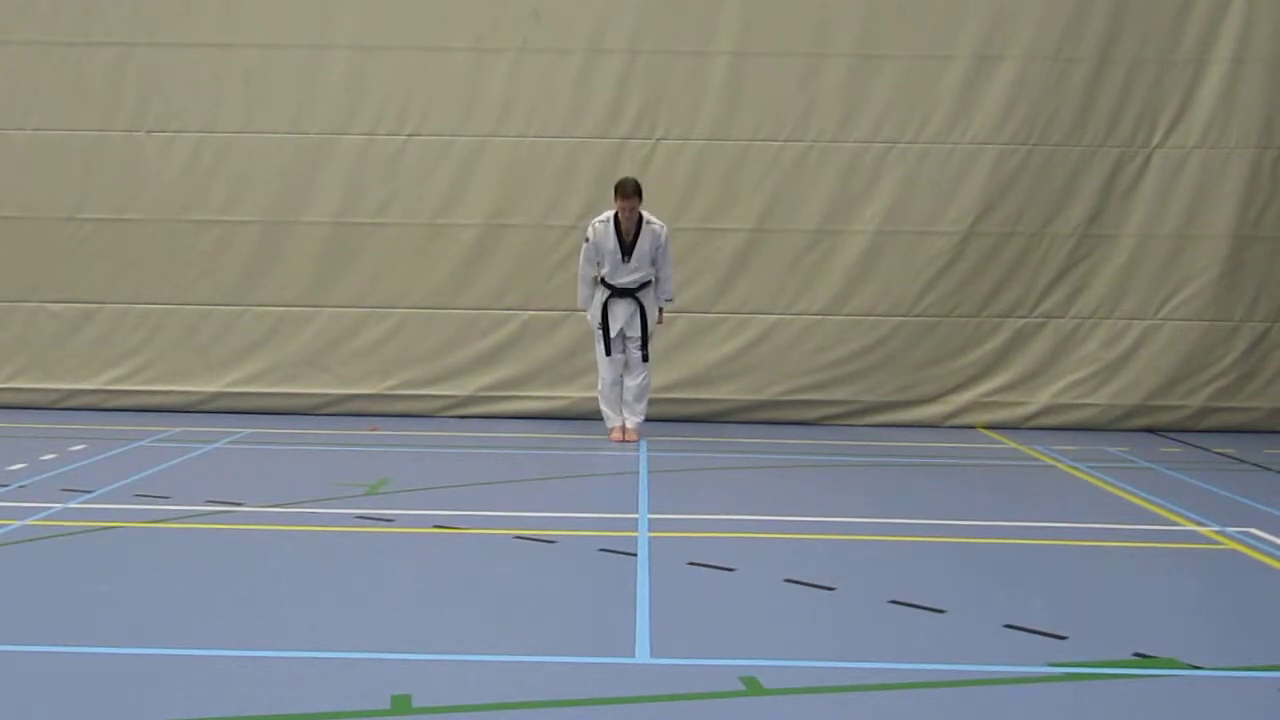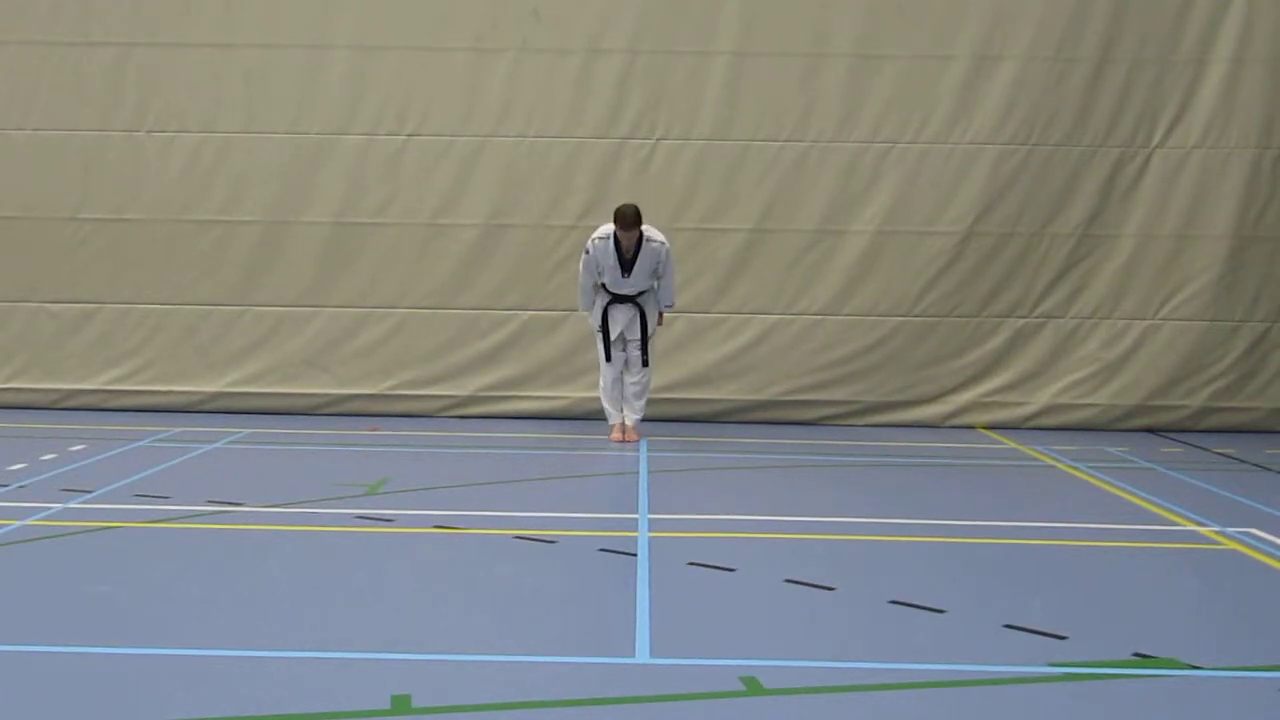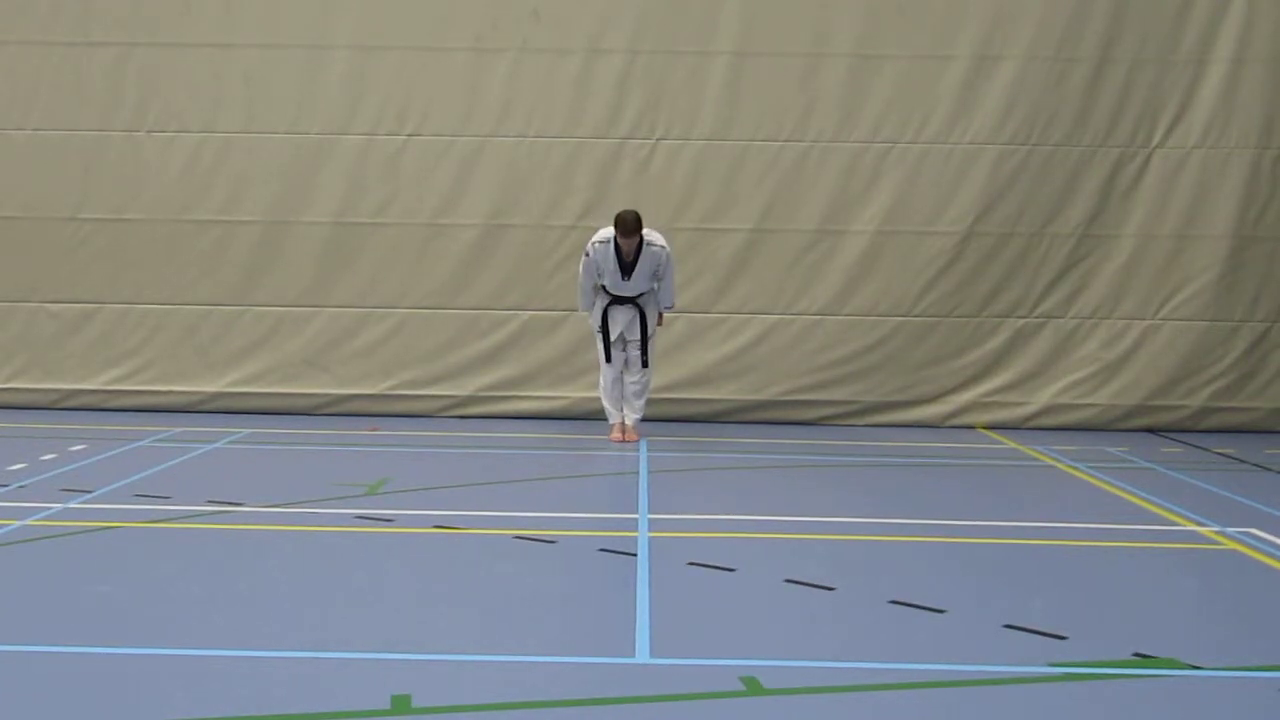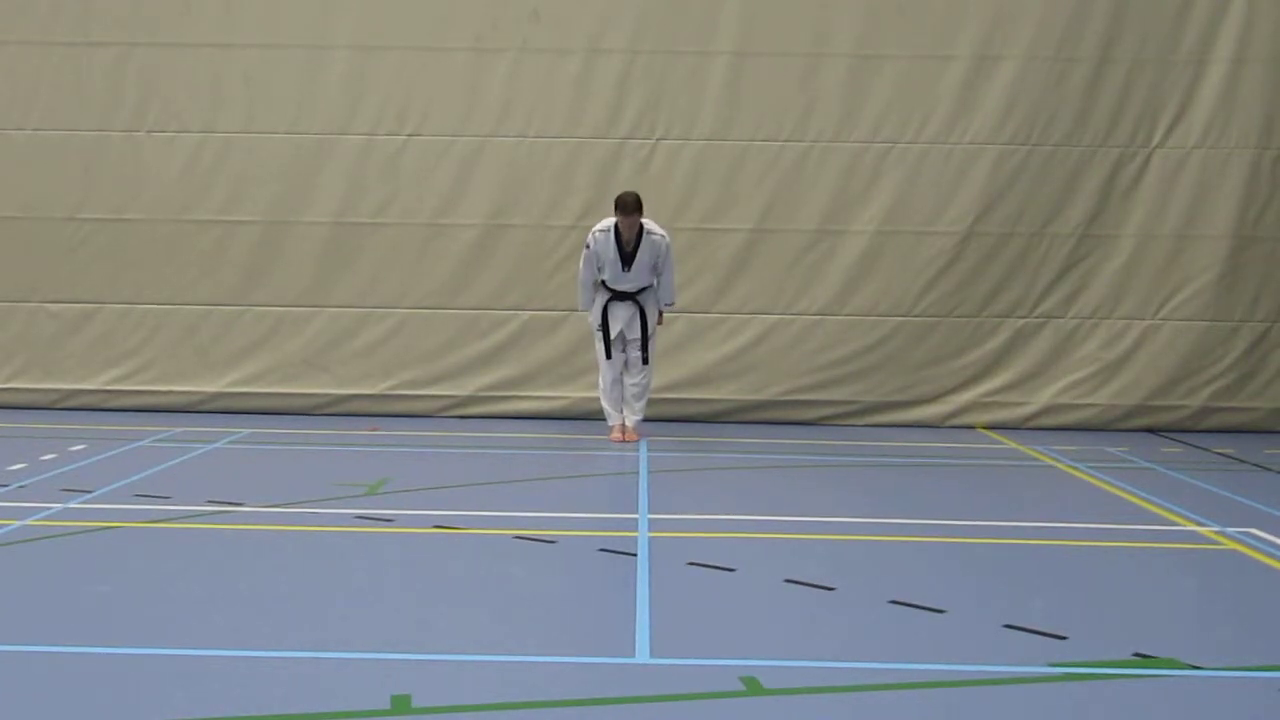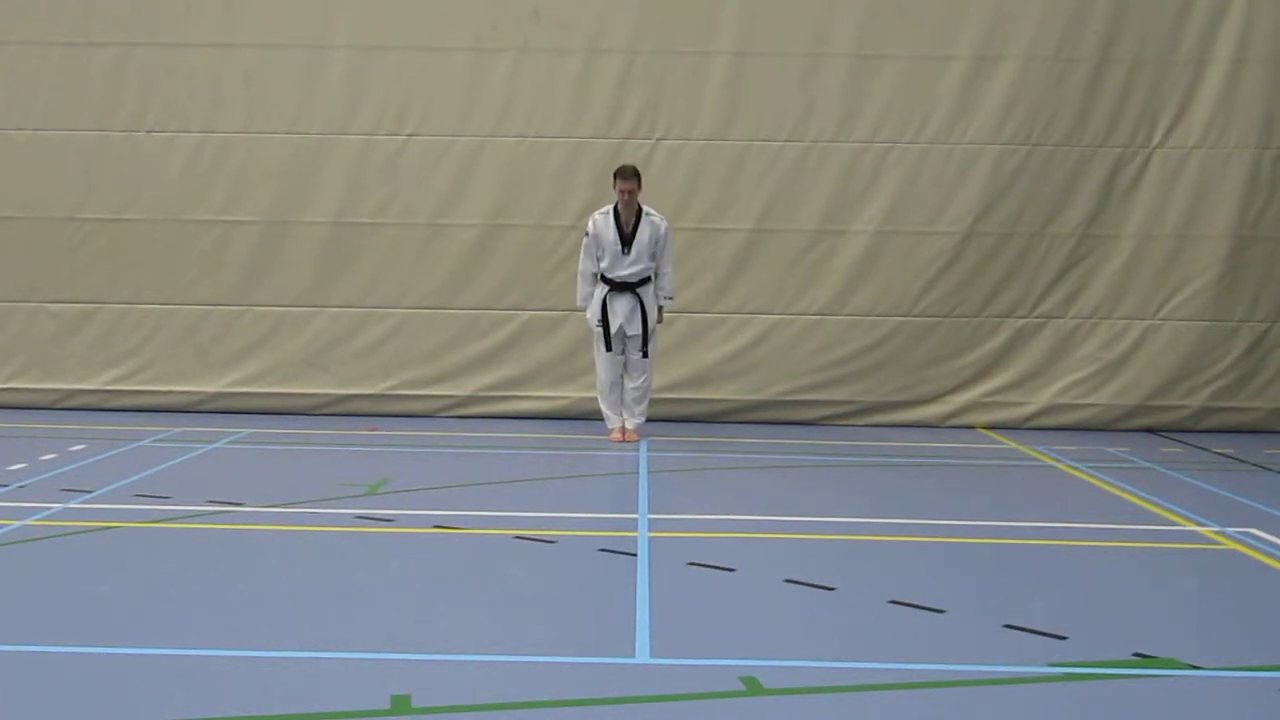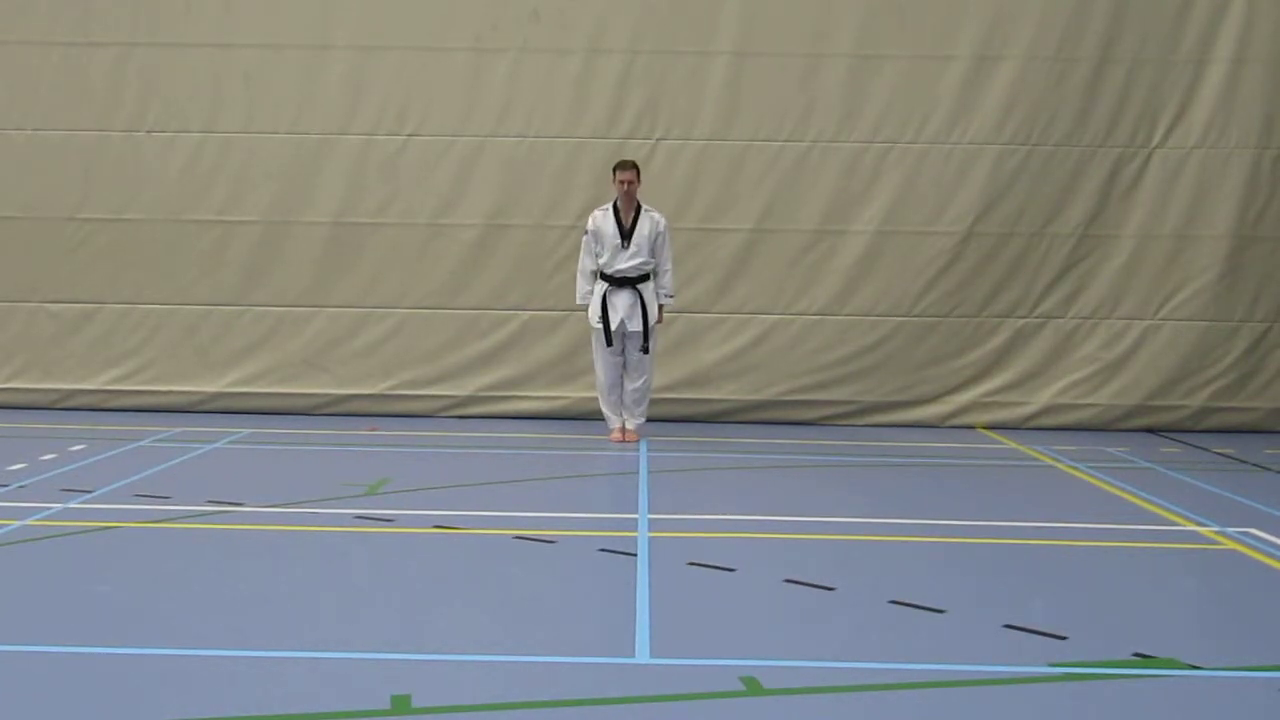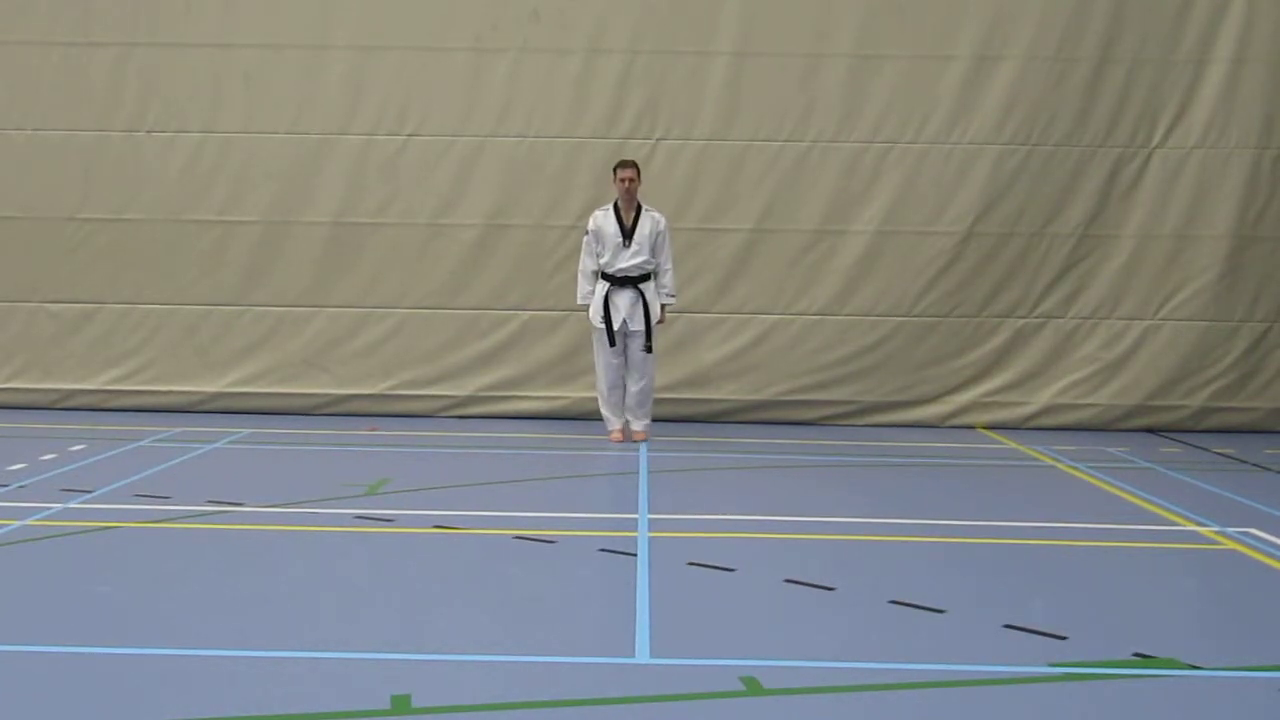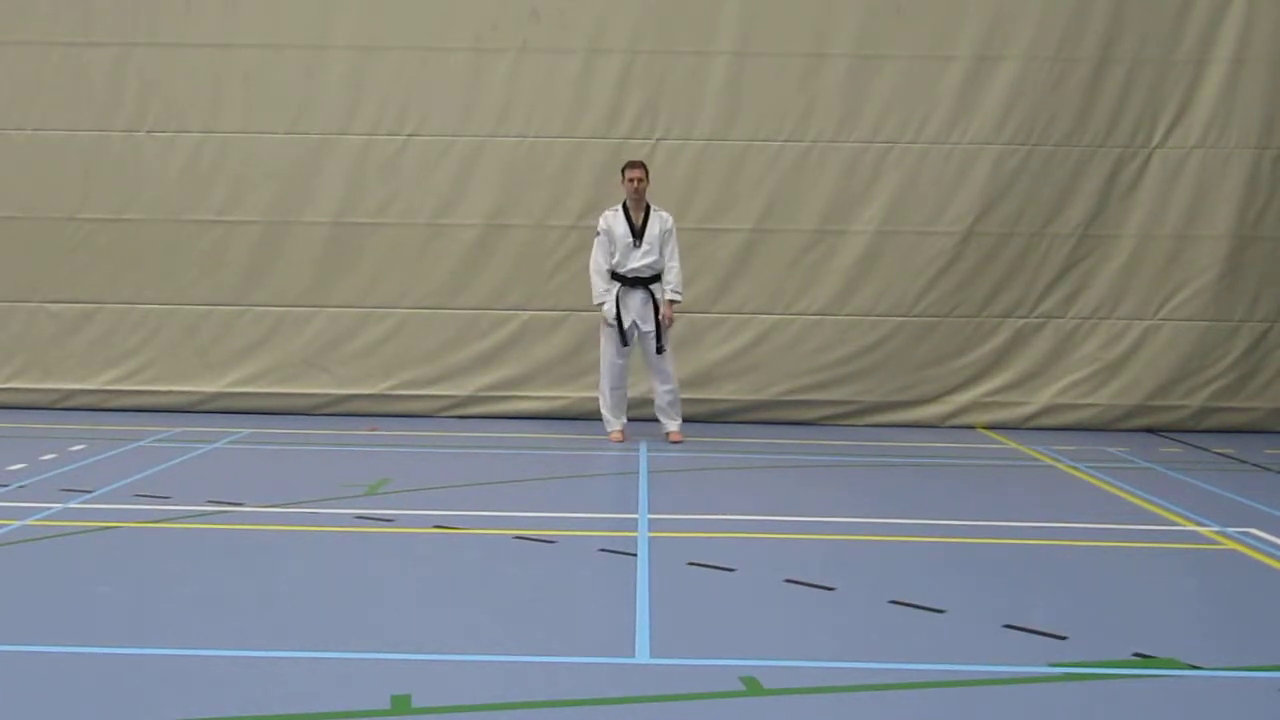
dt=0.4s
person 1, frame 1
left shoulder: (657, 230)
right shoulder: (598, 228)
left elbow: (664, 271)
right elbow: (587, 270)
left wrist: (661, 306)
right wrist: (589, 307)
left hip: (641, 302)
right hip: (608, 302)
left knee: (638, 365)
right knee: (609, 366)
left ankle: (632, 423)
right ankle: (615, 423)
person 1, frame 2
left shoulder: (658, 245)
right shoulder: (597, 242)
left elbow: (665, 279)
right elbow: (587, 279)
left wrist: (662, 310)
right wrist: (590, 310)
left hip: (642, 306)
right hip: (609, 306)
left knee: (638, 366)
right knee: (610, 365)
left ankle: (631, 422)
right ankle: (616, 421)
person 1, frame 3
left shoulder: (658, 248)
right shoulder: (597, 245)
left elbow: (665, 281)
right elbow: (587, 281)
left wrist: (661, 310)
right wrist: (590, 310)
left hip: (642, 307)
right hip: (609, 306)
left knee: (638, 366)
right knee: (610, 365)
left ankle: (631, 421)
right ankle: (616, 421)
person 1, frame 4
left shoulder: (658, 239)
right shoulder: (598, 236)
left elbow: (665, 276)
right elbow: (587, 275)
left wrist: (661, 309)
right wrist: (590, 309)
left hip: (642, 304)
right hip: (608, 304)
left knee: (638, 366)
right knee: (610, 366)
left ankle: (631, 422)
right ankle: (615, 422)
person 1, frame 5
left shoulder: (657, 224)
right shoulder: (598, 221)
left elbow: (664, 268)
right elbow: (588, 266)
left wrist: (661, 306)
right wrist: (588, 305)
left hip: (641, 300)
right hip: (608, 299)
left knee: (639, 366)
right knee: (609, 366)
left ankle: (632, 423)
right ankle: (615, 423)
person 1, frame 6
left shoulder: (655, 221)
right shoulder: (598, 219)
left elbow: (664, 266)
right elbow: (587, 264)
left wrist: (661, 305)
right wrist: (587, 303)
left hip: (641, 297)
right hip: (607, 297)
left knee: (639, 366)
right knee: (608, 366)
left ankle: (632, 423)
right ankle: (615, 423)
person 1, frame 7
left shoulder: (655, 220)
right shoulder: (598, 219)
left elbow: (664, 265)
right elbow: (588, 264)
left wrist: (663, 304)
right wrist: (588, 304)
left hip: (642, 297)
right hip: (609, 297)
left knee: (641, 365)
right knee: (609, 366)
left ankle: (638, 423)
right ankle: (615, 423)
person 1, frame 8
left shoulder: (664, 220)
right shoulder: (608, 219)
left elbow: (671, 263)
right elbow: (599, 264)
left wrist: (669, 302)
right wrist: (604, 303)
left hip: (652, 297)
right hip: (619, 296)
left knee: (662, 365)
right knee: (613, 365)
left ankle: (671, 424)
right ankle: (615, 424)
